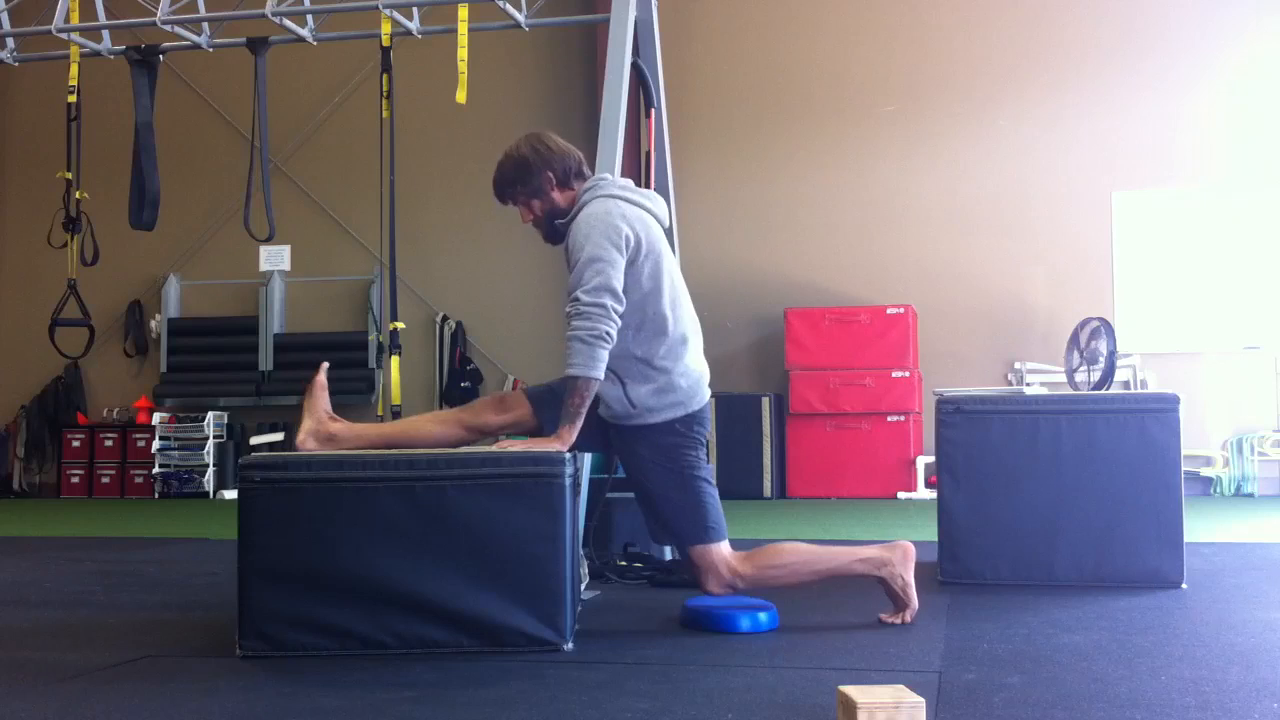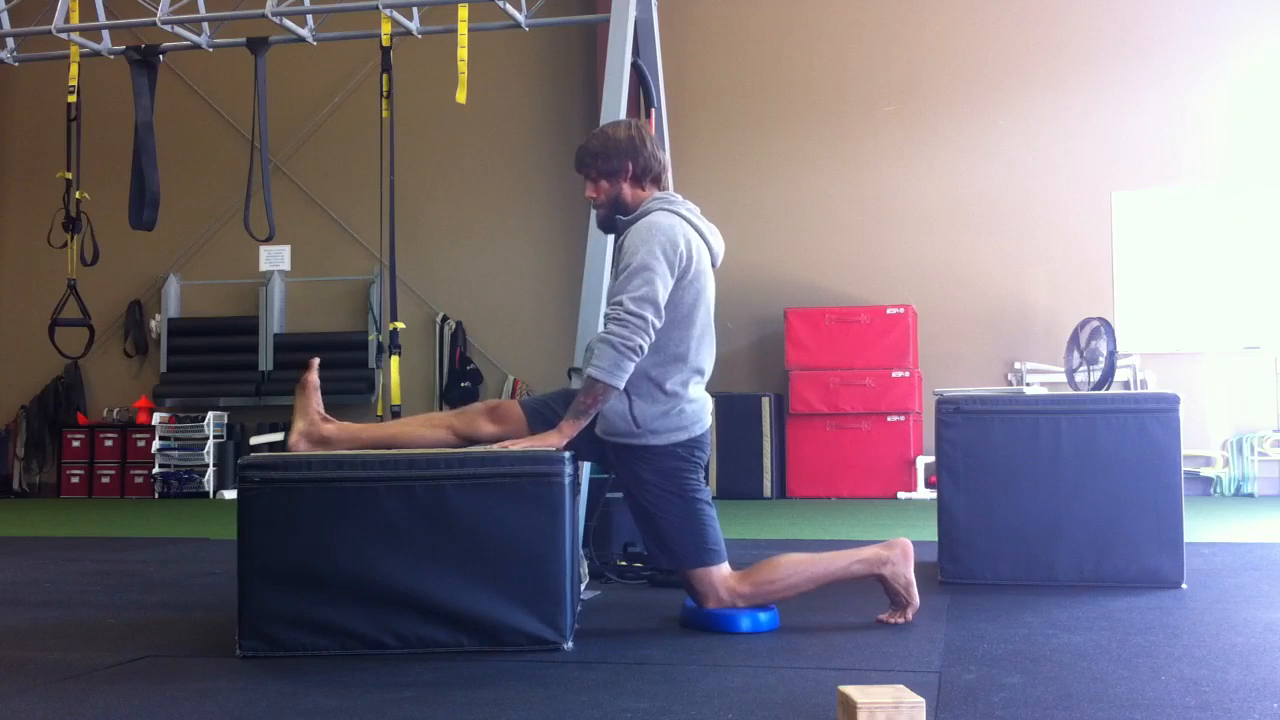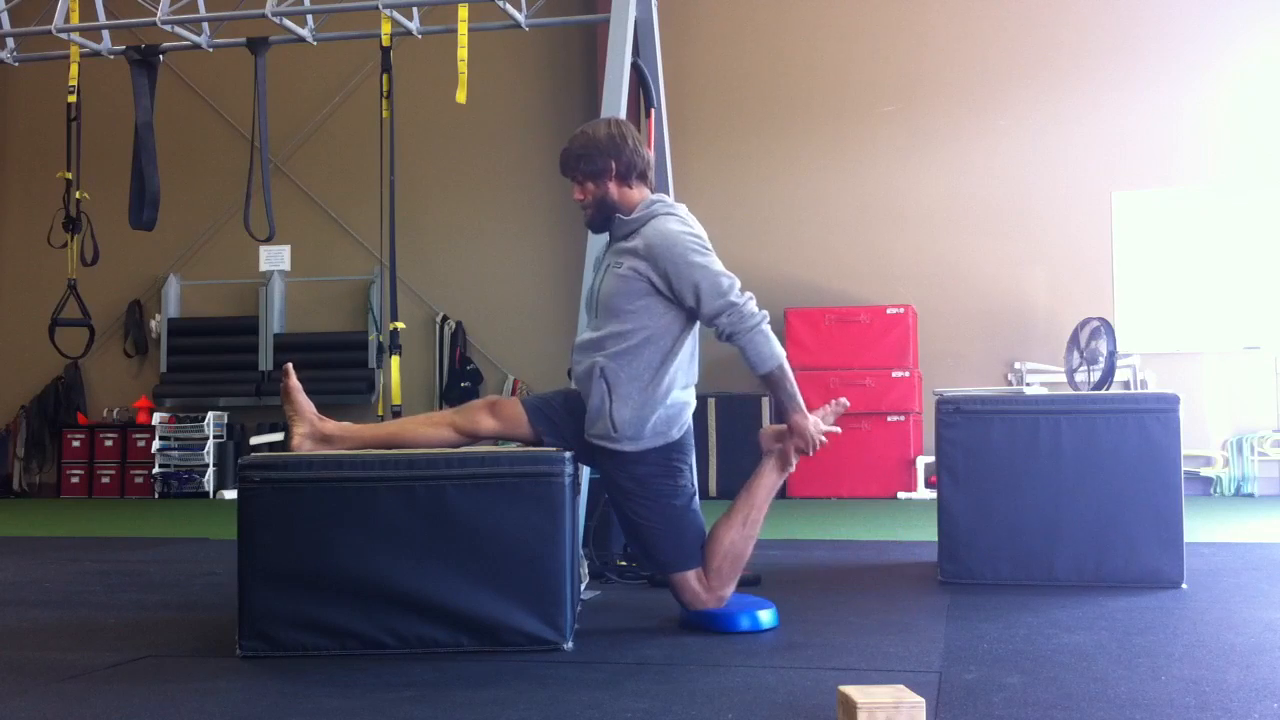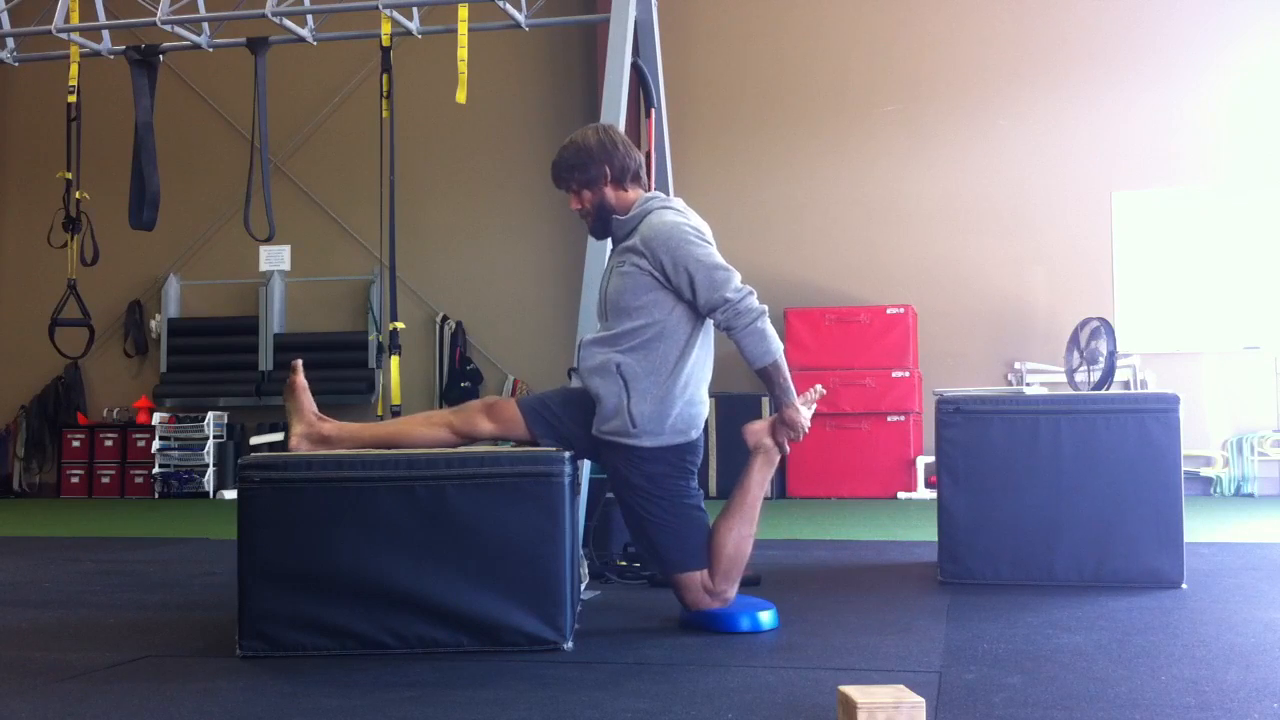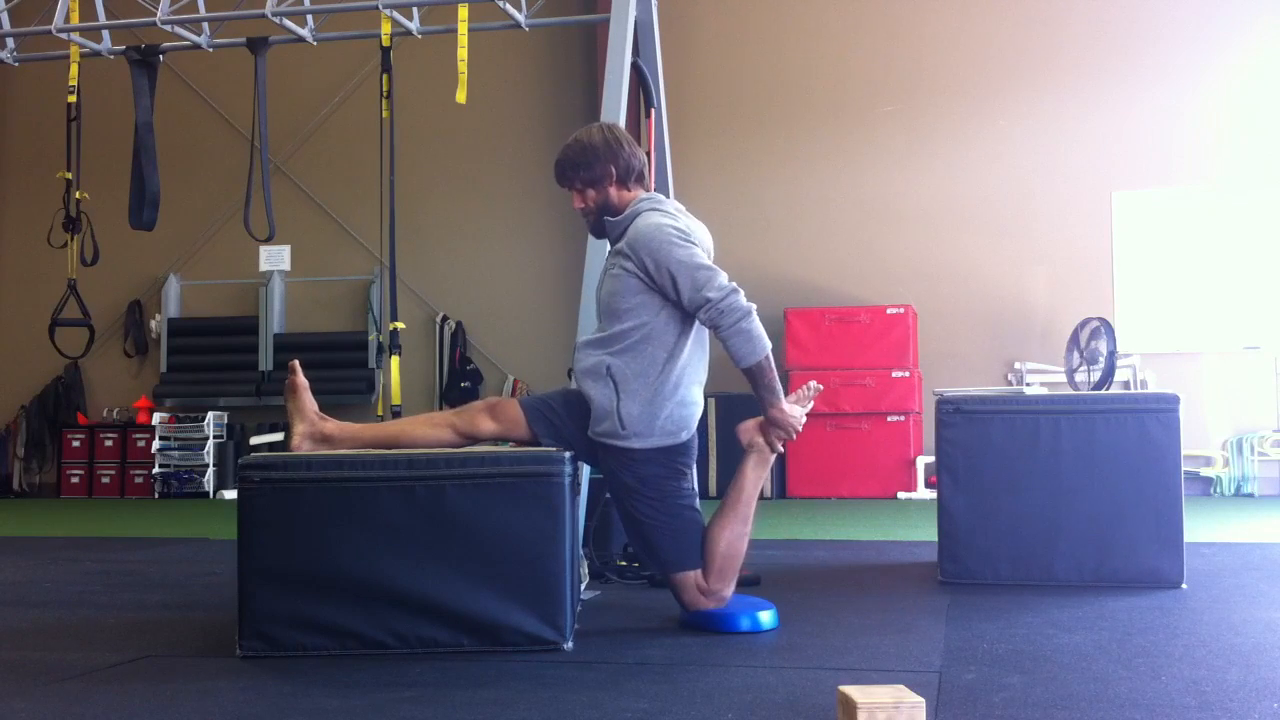
dt=1s
person 1, frame 1
left shoulder: (597, 219)
right shoulder: (613, 210)
left elbow: (593, 332)
left wrist: (563, 433)
left hip: (657, 411)
right hip: (636, 395)
left knee: (723, 577)
right knee: (492, 411)
left ankle: (883, 560)
right ankle: (335, 434)
person 1, frame 2
left shoulder: (655, 231)
right shoulder: (664, 227)
left elbow: (623, 341)
left wrist: (563, 430)
left hip: (653, 431)
right hip: (636, 415)
left knee: (722, 595)
right knee: (486, 419)
left ankle: (881, 559)
right ankle: (328, 435)
person 1, frame 3
left shoulder: (665, 235)
right shoulder: (627, 237)
left elbow: (745, 322)
left wrist: (798, 418)
left hip: (643, 437)
right hip: (598, 414)
left knee: (707, 594)
right knee: (483, 417)
right ankle: (329, 435)
person 1, frame 4
left shoulder: (665, 229)
right shoulder: (634, 234)
left elbow: (743, 311)
left wrist: (788, 406)
left hip: (652, 432)
right hip: (604, 408)
left knee: (710, 594)
right knee: (482, 417)
right ankle: (327, 435)
person 1, frame 5
left shoulder: (653, 230)
right shoulder: (640, 231)
left elbow: (733, 314)
left wrist: (775, 409)
left hip: (643, 433)
right hip: (608, 410)
left knee: (706, 594)
right knee: (484, 417)
right ankle: (329, 434)
